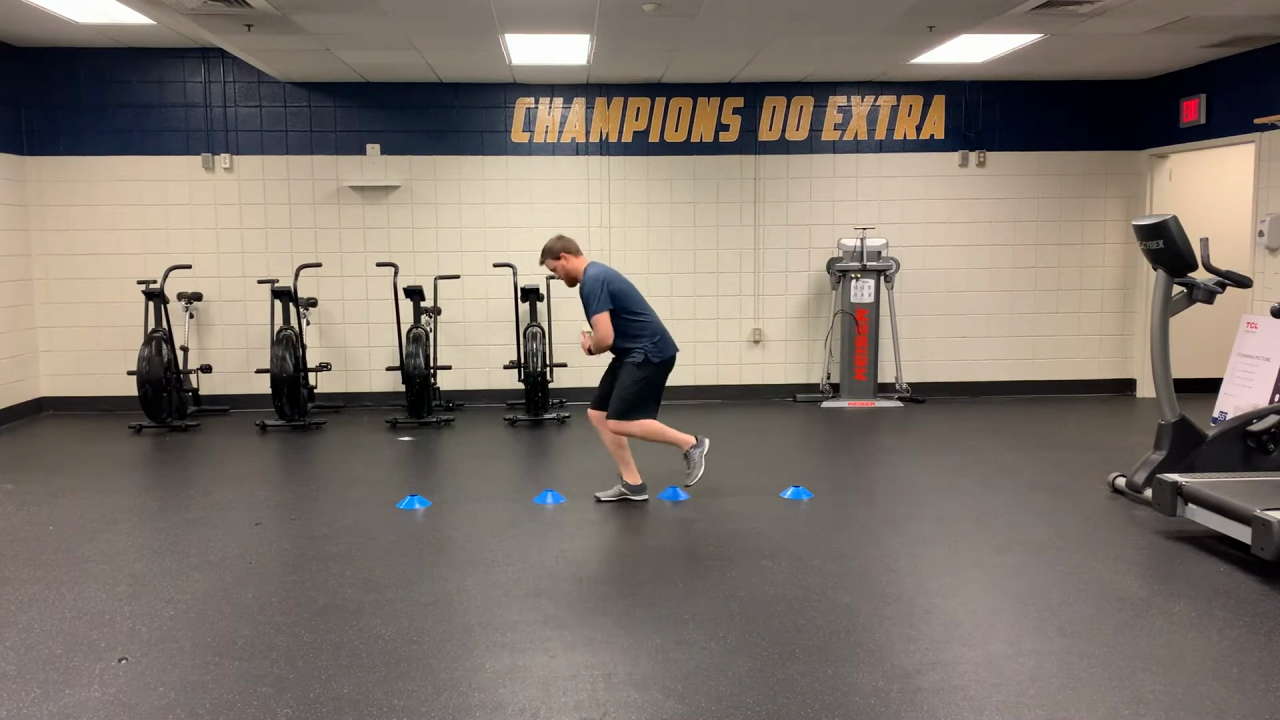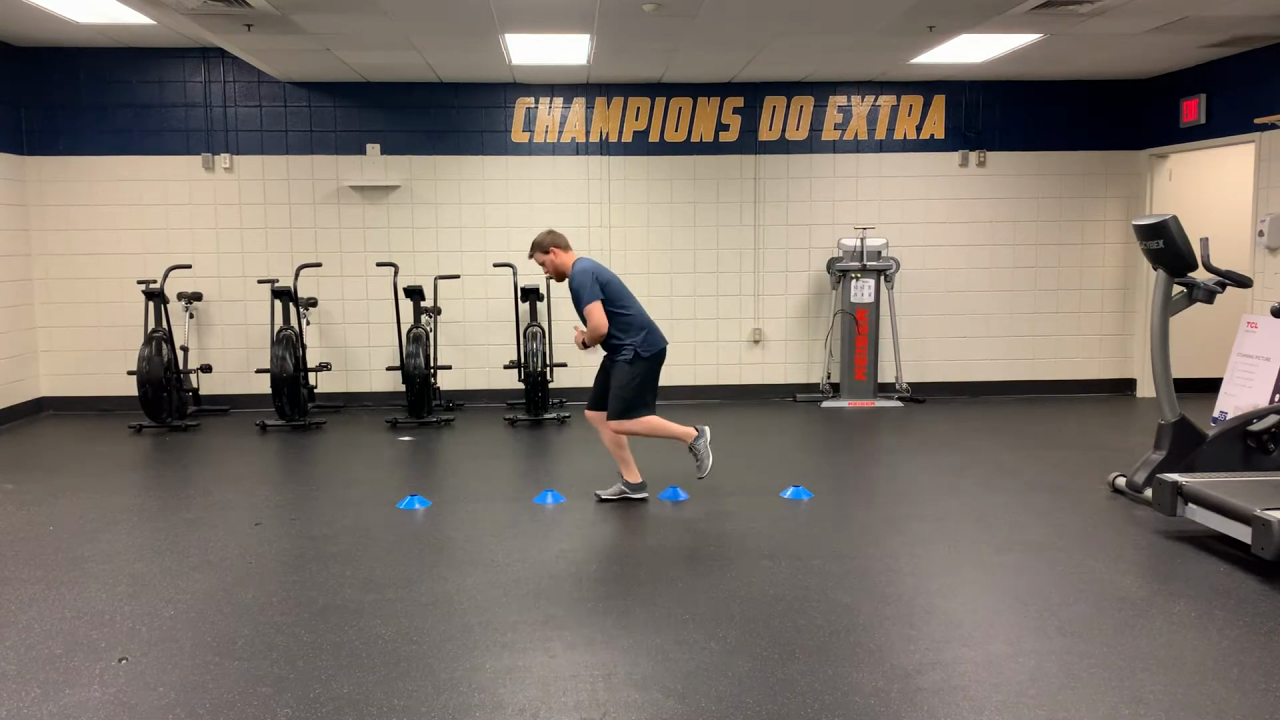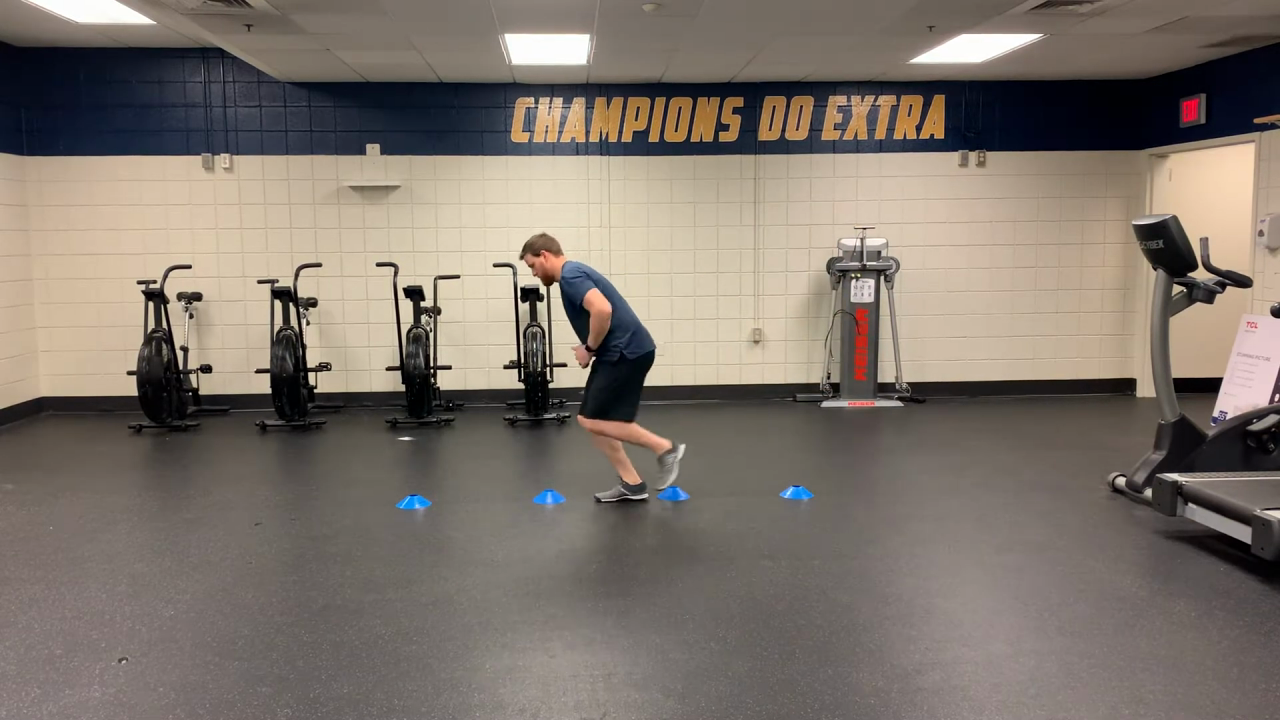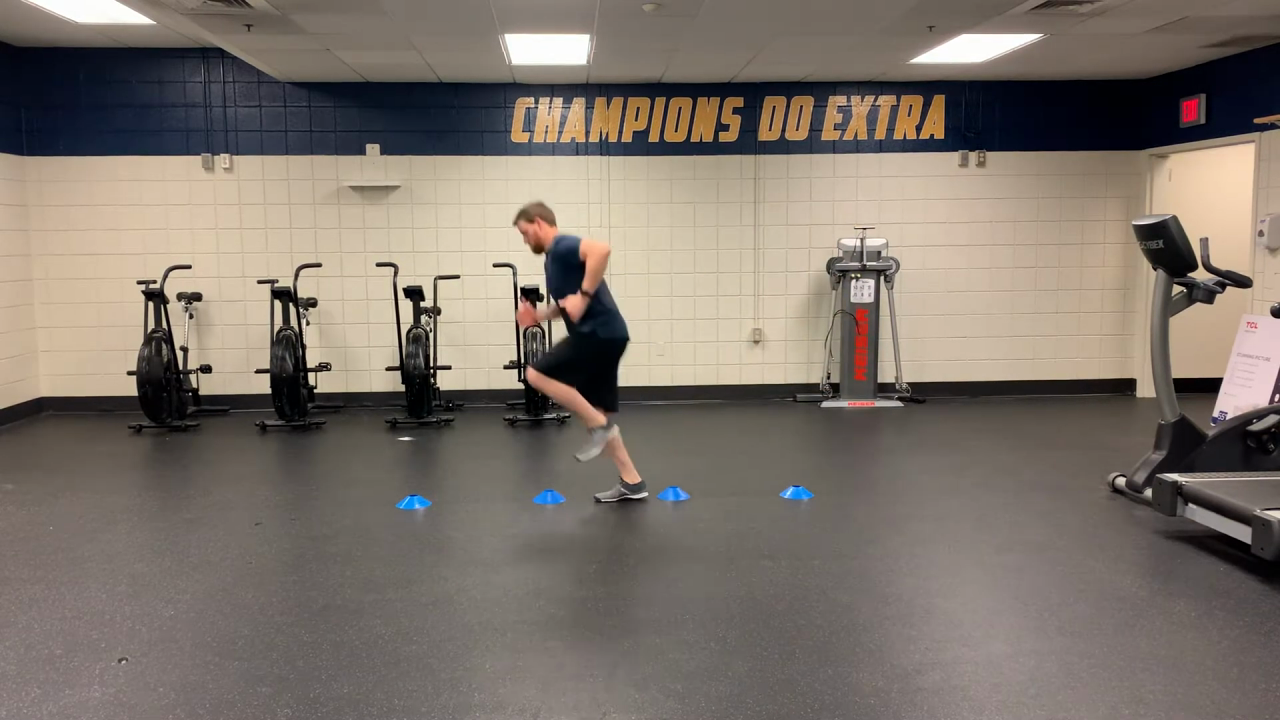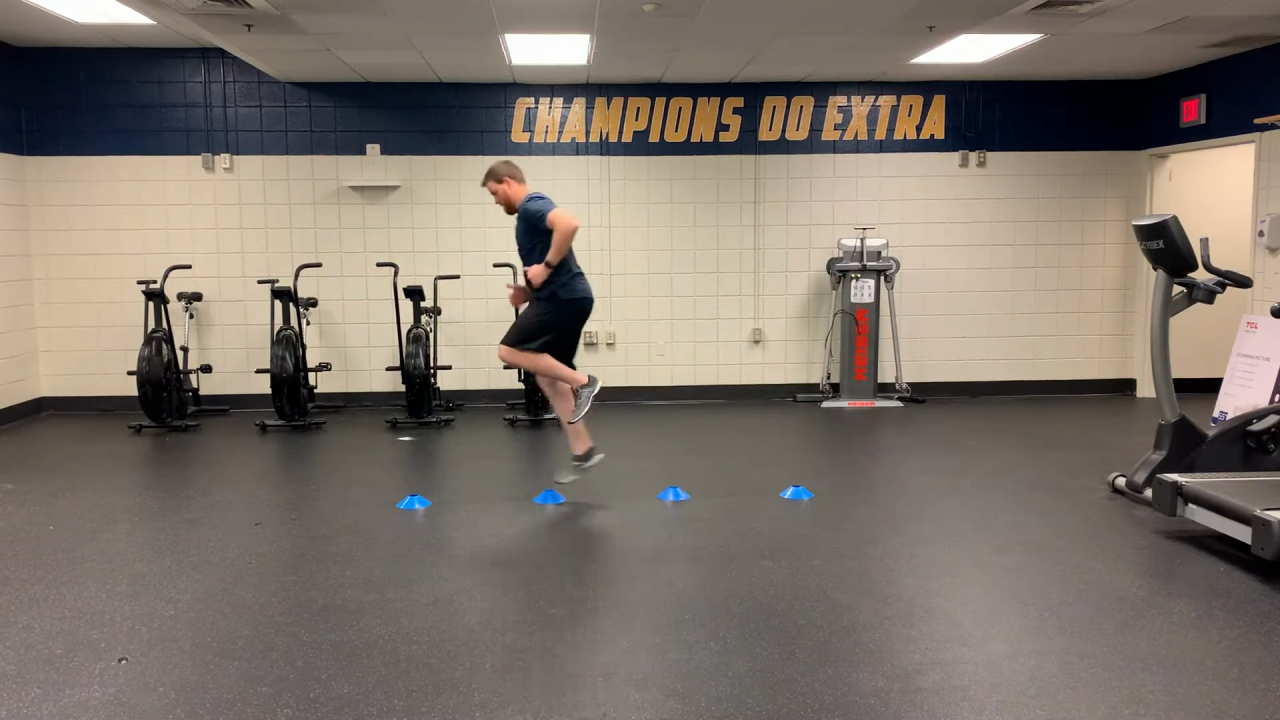
dt=0.2s
person 1, frame 1
left shoulder: (593, 282)
right shoulder: (596, 275)
left elbow: (604, 338)
left wrist: (589, 347)
left hip: (649, 354)
right hip: (635, 353)
left knee: (620, 422)
right knee: (598, 414)
left ankle: (691, 444)
right ankle: (632, 483)
person 1, frame 2
left shoulder: (580, 276)
right shoulder: (585, 270)
left elbow: (599, 326)
left wrist: (584, 339)
left hip: (639, 349)
right hip: (626, 351)
left knee: (620, 422)
right knee: (596, 415)
left ankle: (693, 436)
right ankle: (632, 482)
person 1, frame 3
left shoulder: (571, 277)
right shoulder: (574, 278)
left elbow: (602, 309)
left wrist: (588, 348)
left hip: (627, 351)
right hip: (621, 352)
left knee: (596, 421)
right knee: (595, 421)
left ankle: (666, 448)
right ankle: (631, 483)
person 1, frame 4
left shoulder: (563, 246)
right shoulder: (556, 254)
left elbow: (600, 250)
left wrist: (583, 296)
right wrist: (540, 316)
left hip: (599, 334)
right hip: (599, 335)
left knee: (537, 376)
right knee: (598, 414)
left ankle: (599, 422)
right ankle: (631, 482)
person 1, frame 5
left shoulder: (534, 205)
right shoulder: (532, 208)
left elbow: (569, 224)
left wrist: (546, 266)
right wrist: (527, 288)
left hip: (563, 297)
right hip: (565, 297)
left knee: (510, 352)
right knee: (549, 376)
left ankle: (582, 382)
right ankle: (584, 451)
